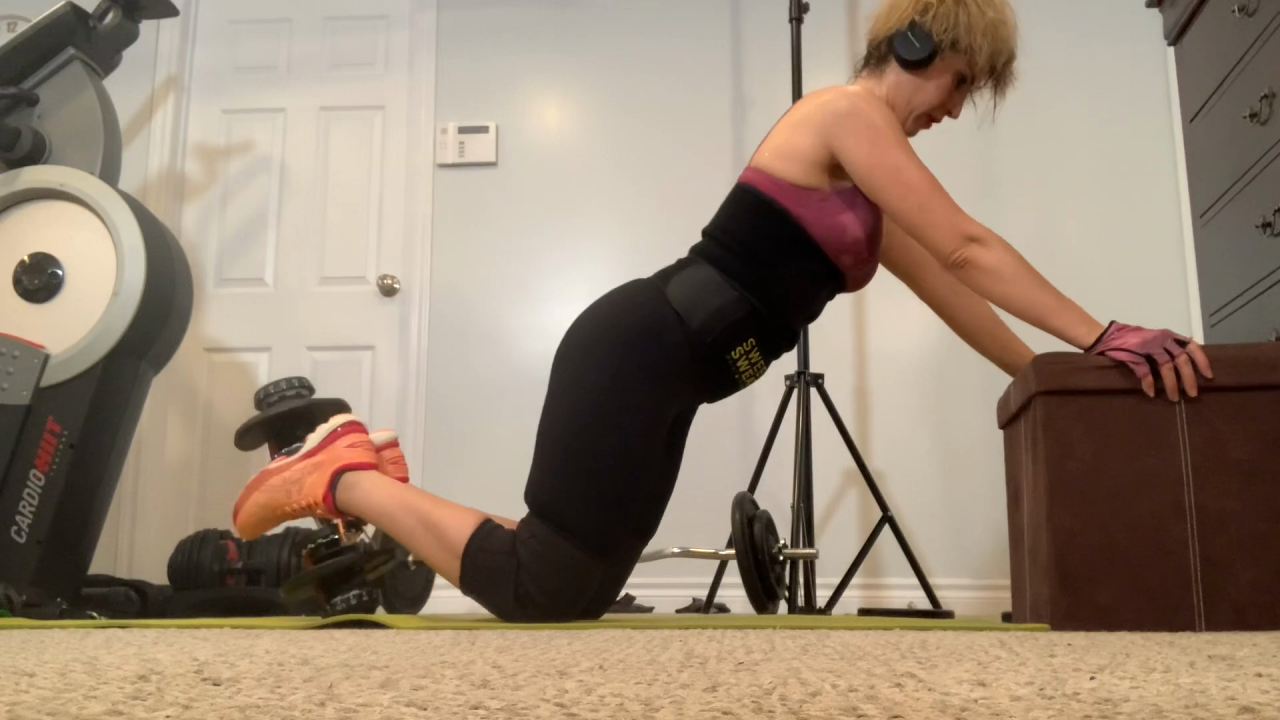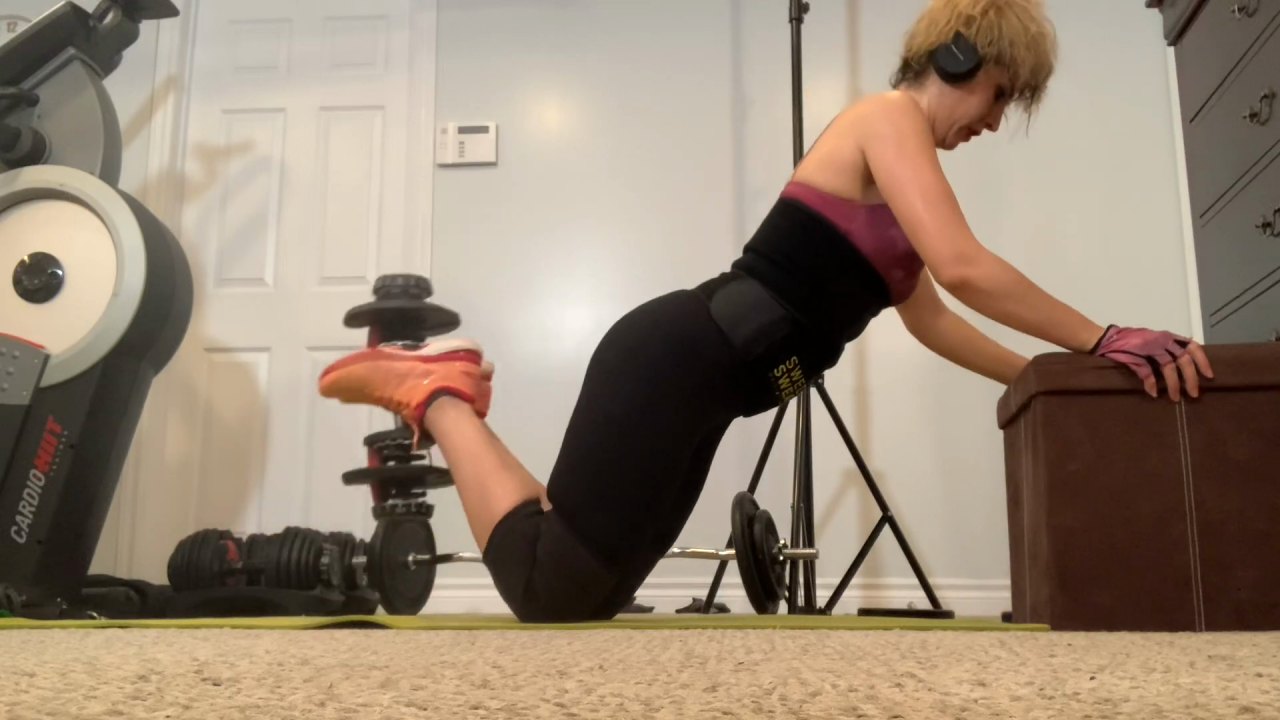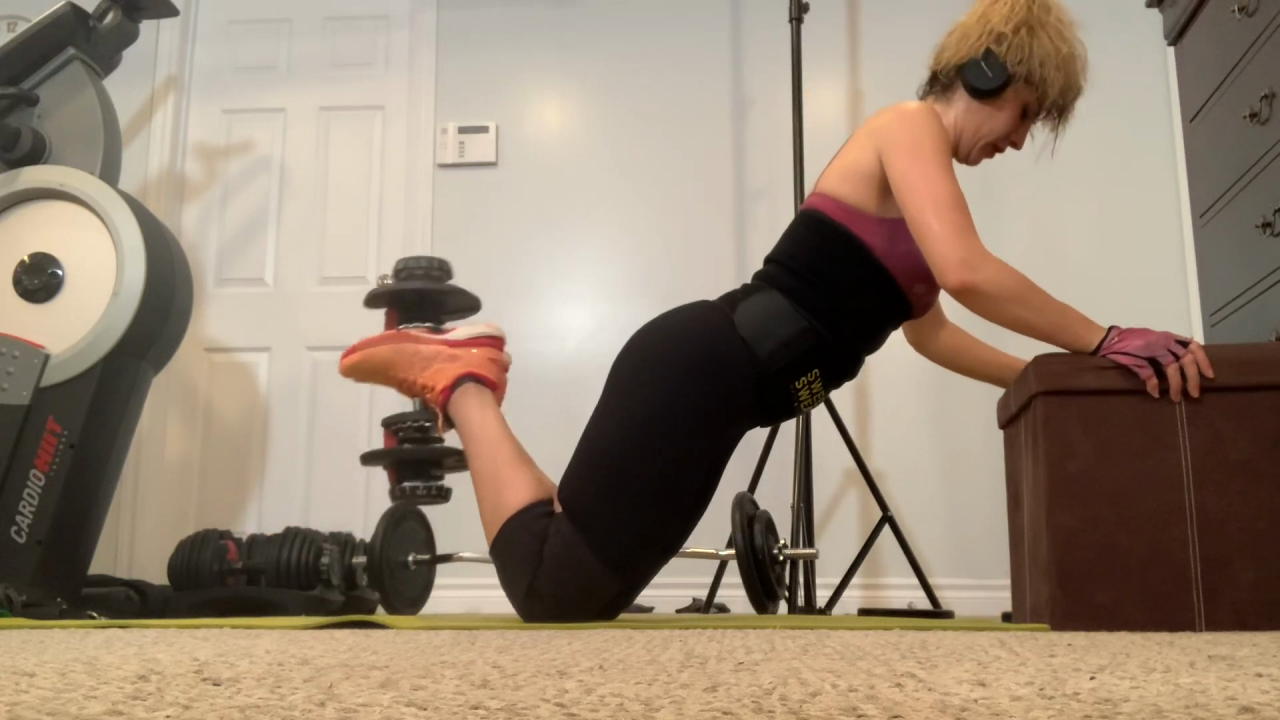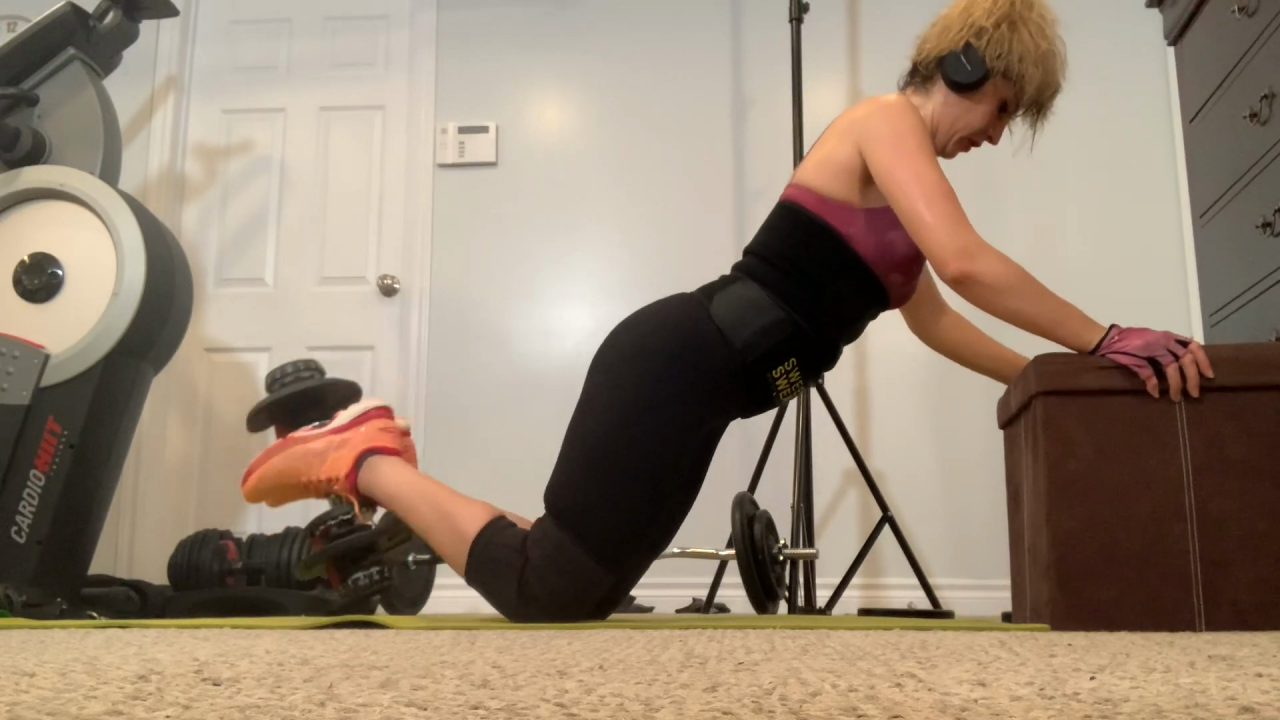
dt=0.7s
person 1, frame 1
left shoulder: (865, 186)
right shoulder: (846, 112)
left elbow: (944, 286)
right elbow: (965, 248)
right wrist: (1101, 336)
left hip: (661, 377)
right hip: (635, 354)
left knee: (576, 595)
right knee: (541, 597)
left ankle: (373, 477)
right ankle: (341, 476)
person 1, frame 2
left shoulder: (898, 171)
right shoulder: (887, 118)
left elbow: (930, 318)
right elbow: (963, 267)
right wrist: (1103, 340)
left hip: (698, 383)
right hip: (674, 363)
left knee: (586, 594)
right knee: (549, 594)
left ankle: (449, 399)
right ankle: (439, 392)
person 1, frame 3
left shoulder: (917, 173)
right shoulder: (908, 127)
left elbow: (930, 330)
right elbow: (969, 274)
right wrist: (1105, 341)
left hip: (715, 388)
right hip: (697, 372)
left knee: (588, 590)
right knee: (556, 592)
left ankle: (466, 387)
right ankle: (461, 383)
person 1, frame 4
left shoulder: (900, 176)
right shoulder: (886, 121)
left elbow: (933, 317)
right elbow: (965, 263)
right wrist: (1107, 341)
left hip: (693, 380)
right hip: (677, 365)
left knee: (578, 588)
right knee: (546, 594)
left ankle: (384, 469)
right ankle: (363, 460)
